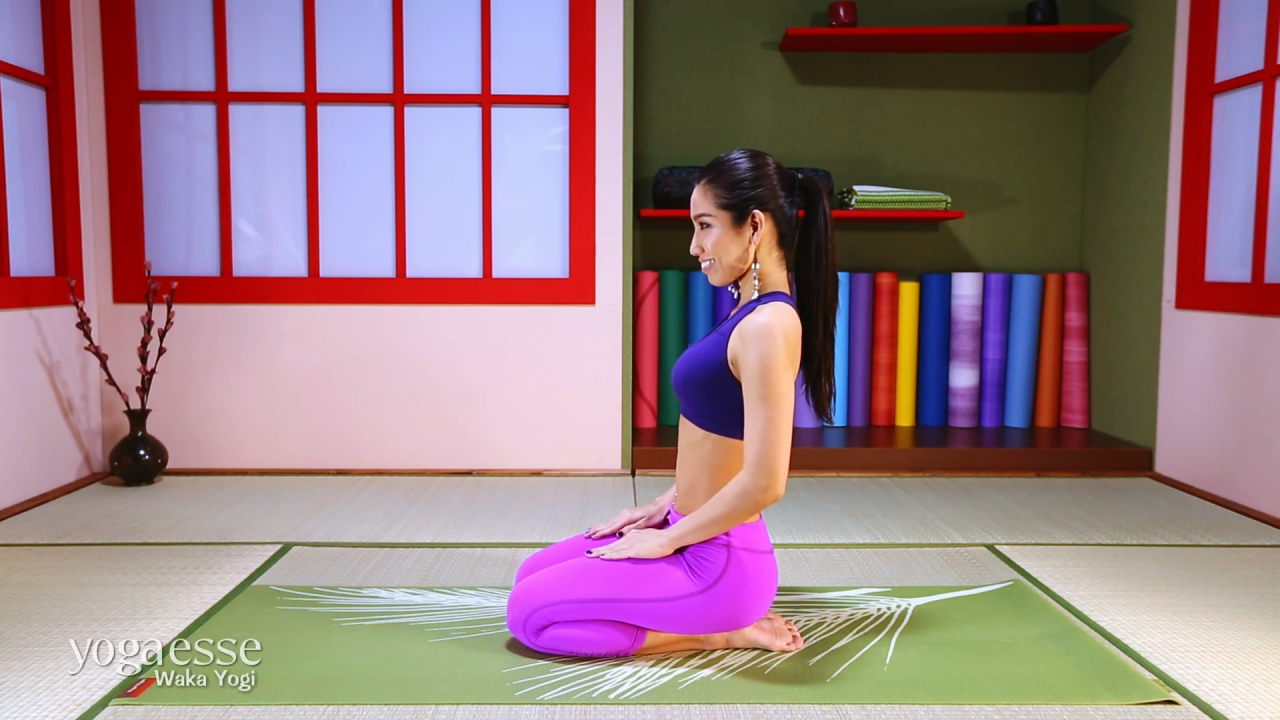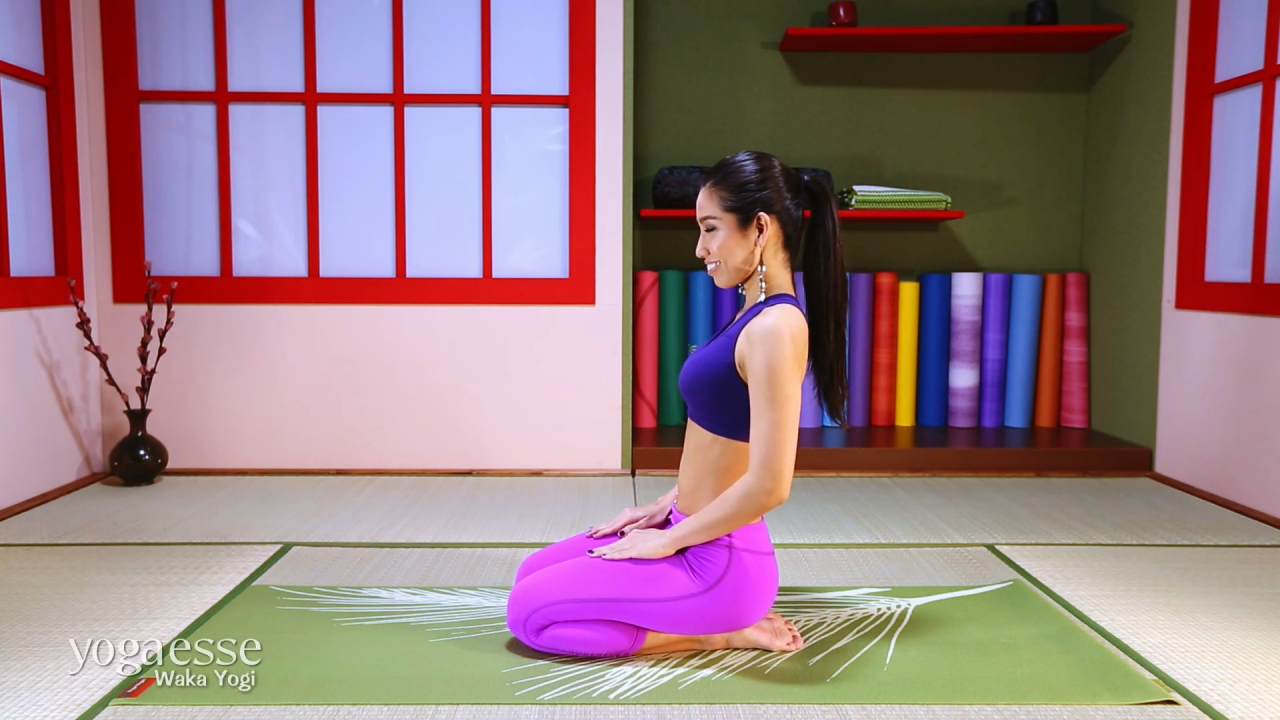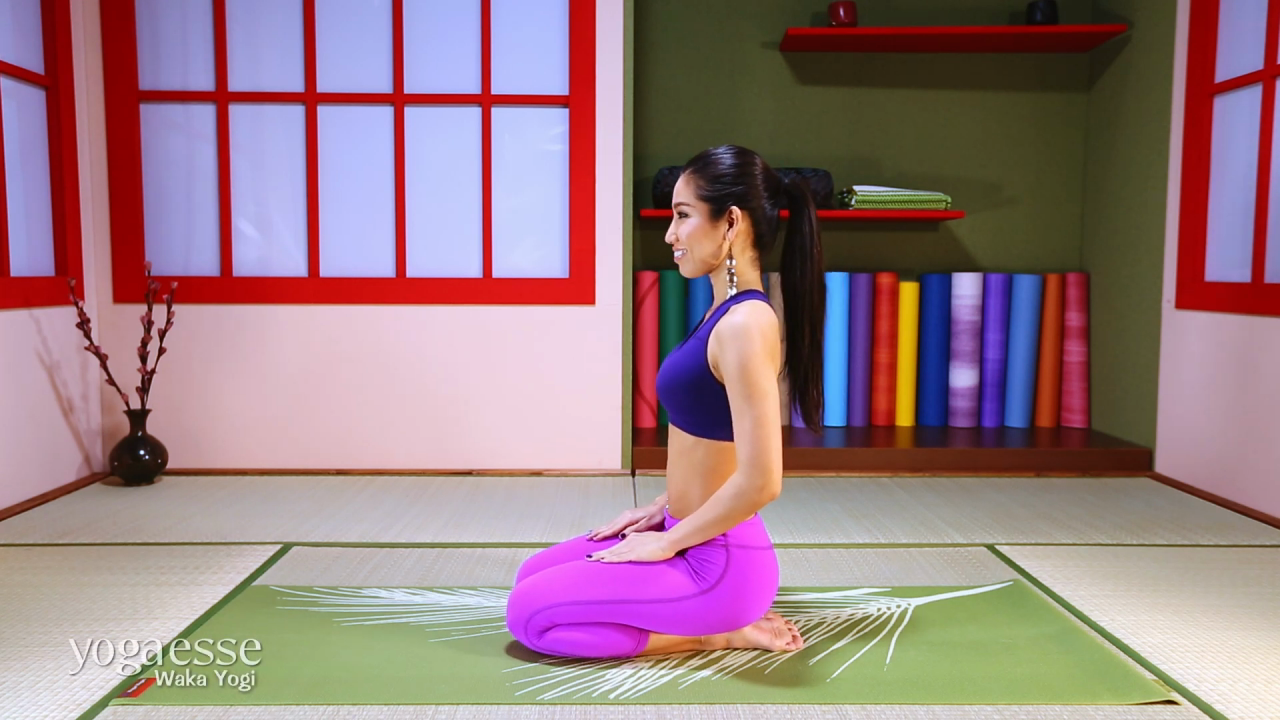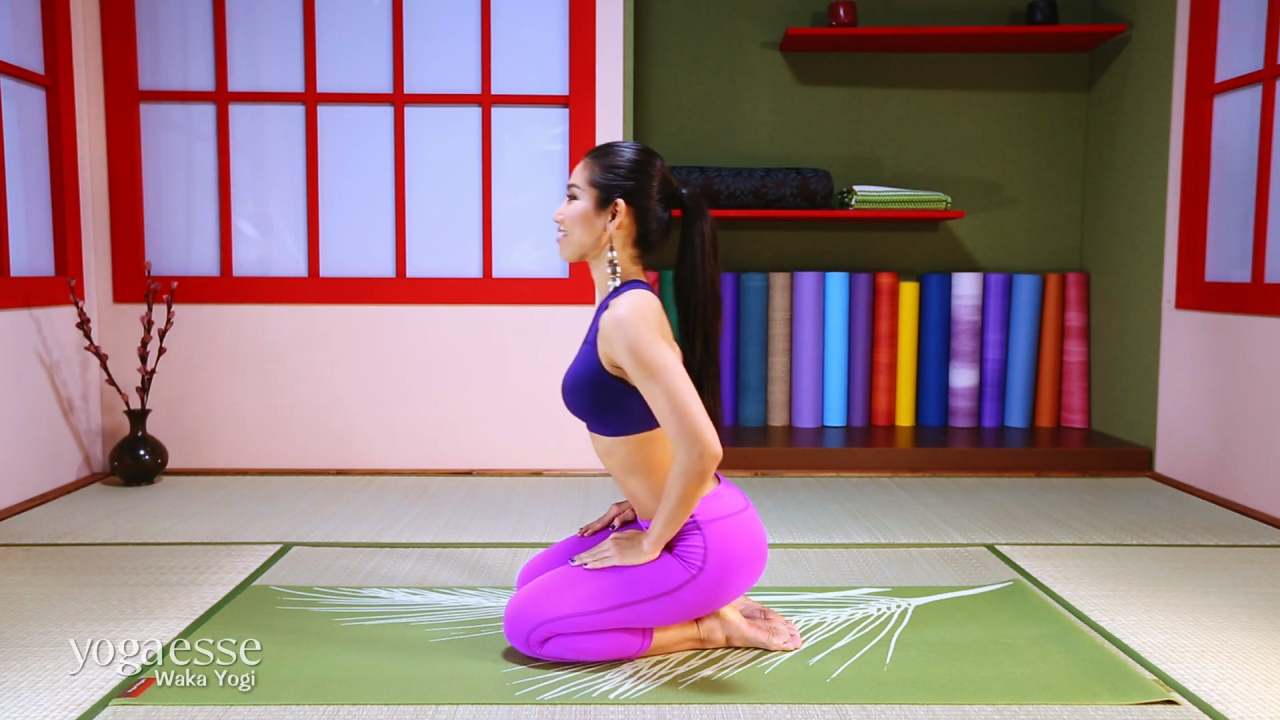
dt=0.5s
person 1, frame 1
left shoulder: (767, 325)
right shoulder: (753, 313)
left elbow: (764, 481)
left wrist: (666, 539)
right wrist: (665, 504)
left hip: (719, 562)
right hip: (699, 538)
left knee: (530, 613)
right knee: (532, 577)
left ankle: (719, 632)
right ankle: (723, 618)
person 1, frame 2
left shoulder: (775, 328)
right shoulder: (758, 315)
left elbow: (769, 485)
left wrist: (668, 540)
right wrist: (665, 505)
left hip: (719, 564)
right hip: (700, 539)
left knee: (530, 612)
right knee: (533, 576)
left ankle: (719, 631)
right ankle: (720, 618)
person 1, frame 3
left shoulder: (745, 325)
right shoulder: (727, 311)
left elbow: (761, 480)
left wrist: (667, 543)
right wrist: (664, 510)
left hip: (719, 563)
right hip: (698, 539)
left knee: (530, 615)
right knee: (533, 578)
left ankle: (717, 632)
right ankle: (720, 617)
person 1, frame 4
left shoulder: (626, 316)
right shoulder: (625, 303)
left elbow: (702, 449)
left wrist: (650, 542)
right wrist: (643, 501)
left hip: (706, 545)
right hip: (691, 527)
left knee: (527, 625)
right knee: (535, 583)
left ankle: (713, 627)
right ankle: (711, 605)
